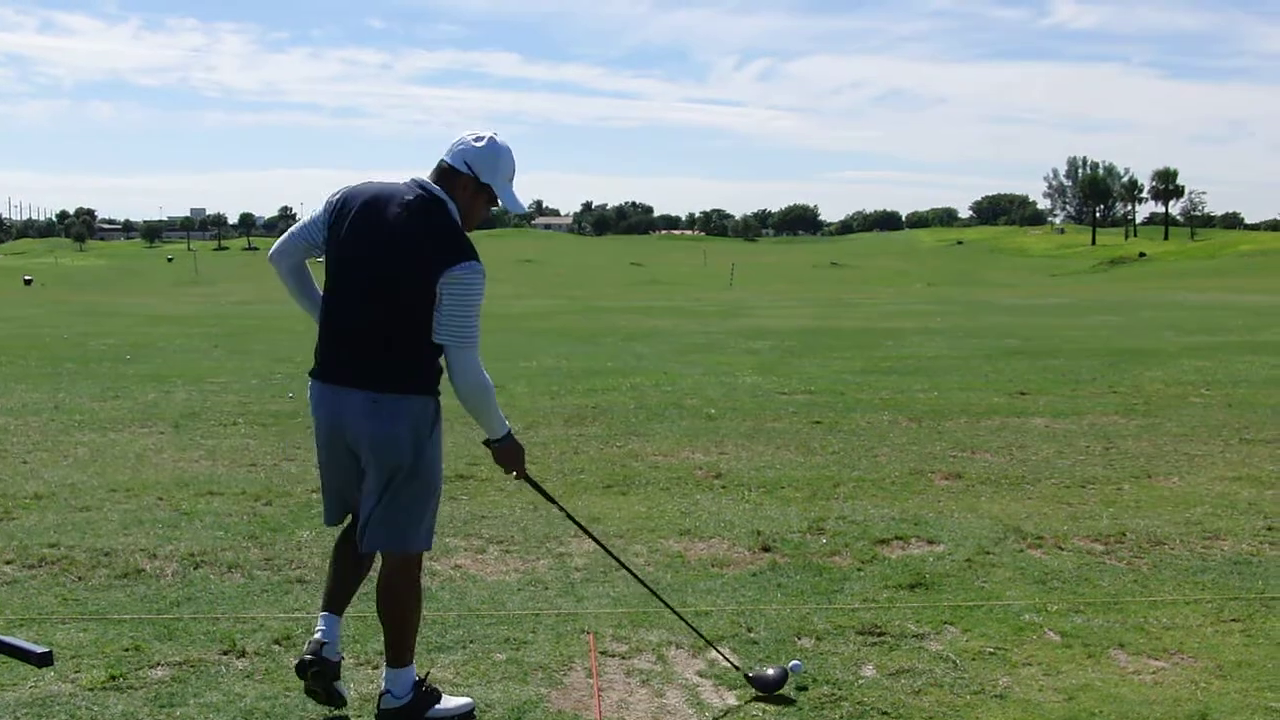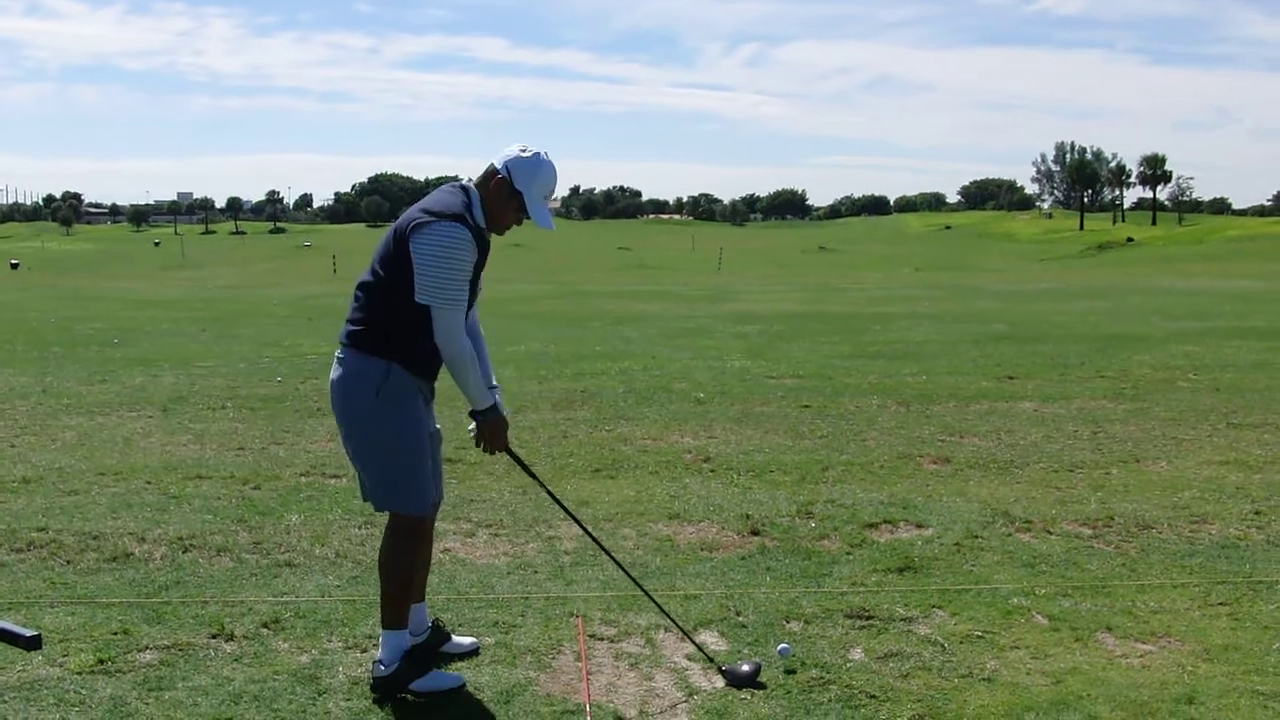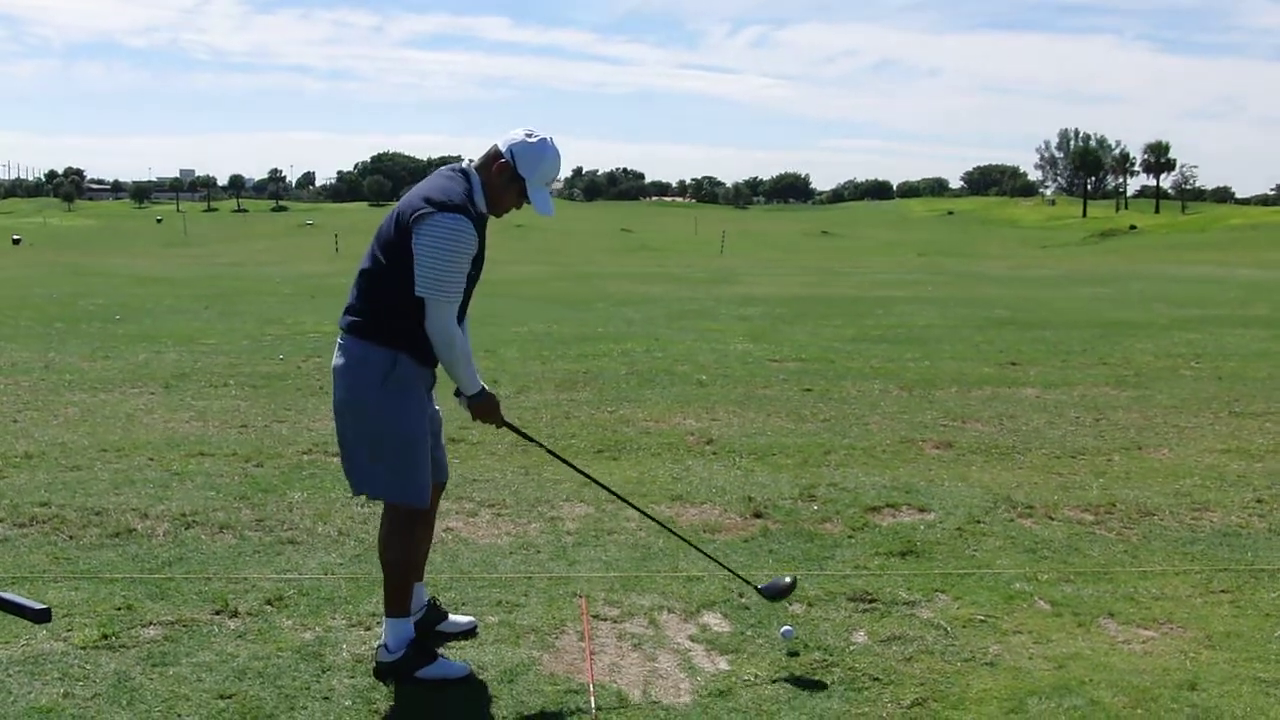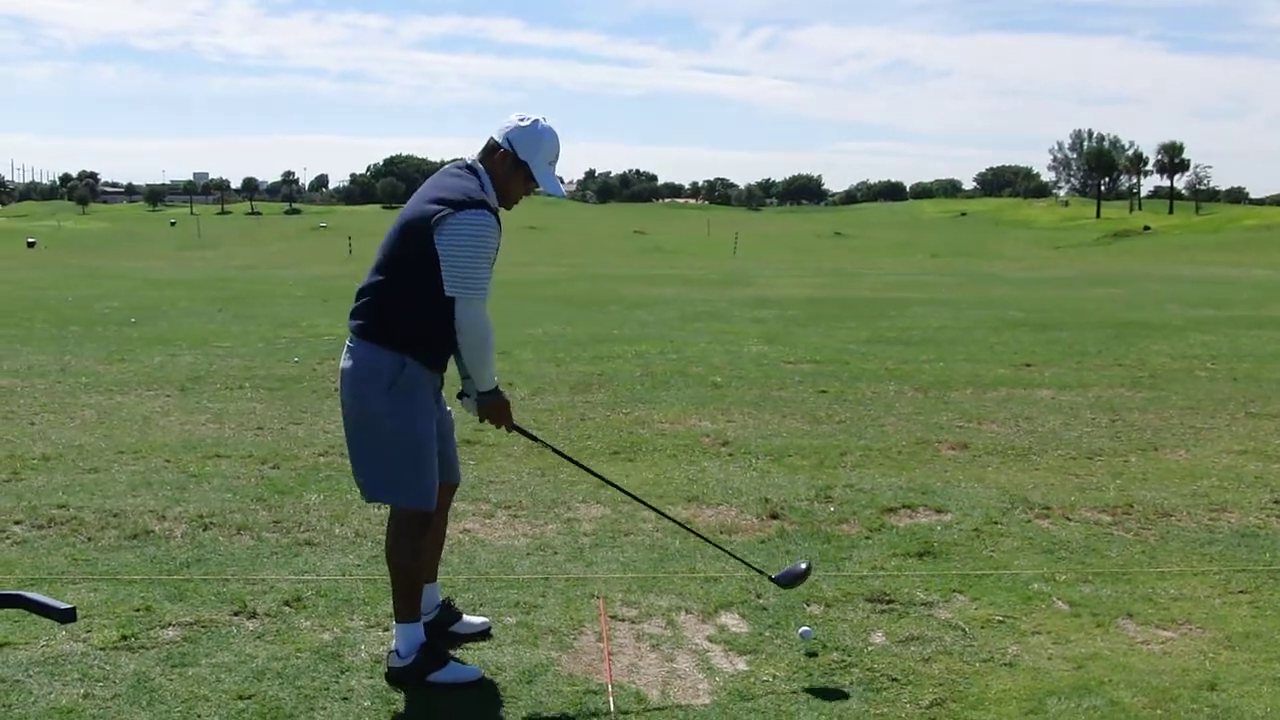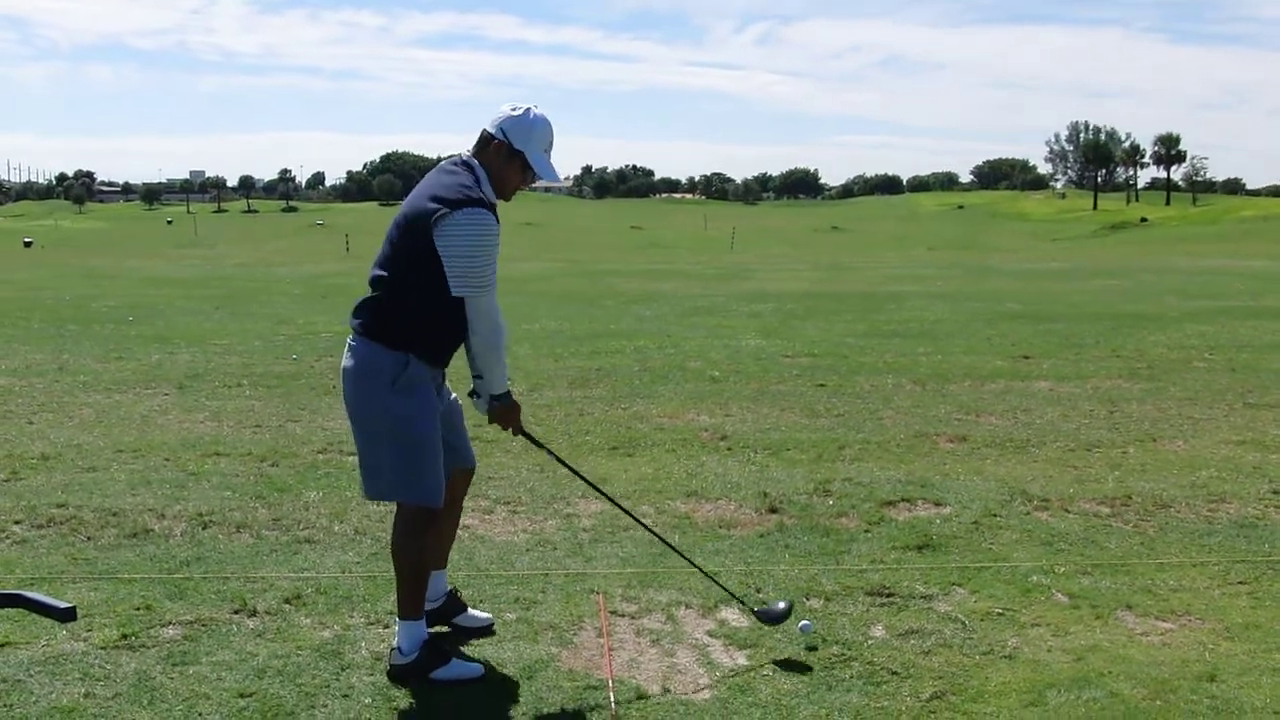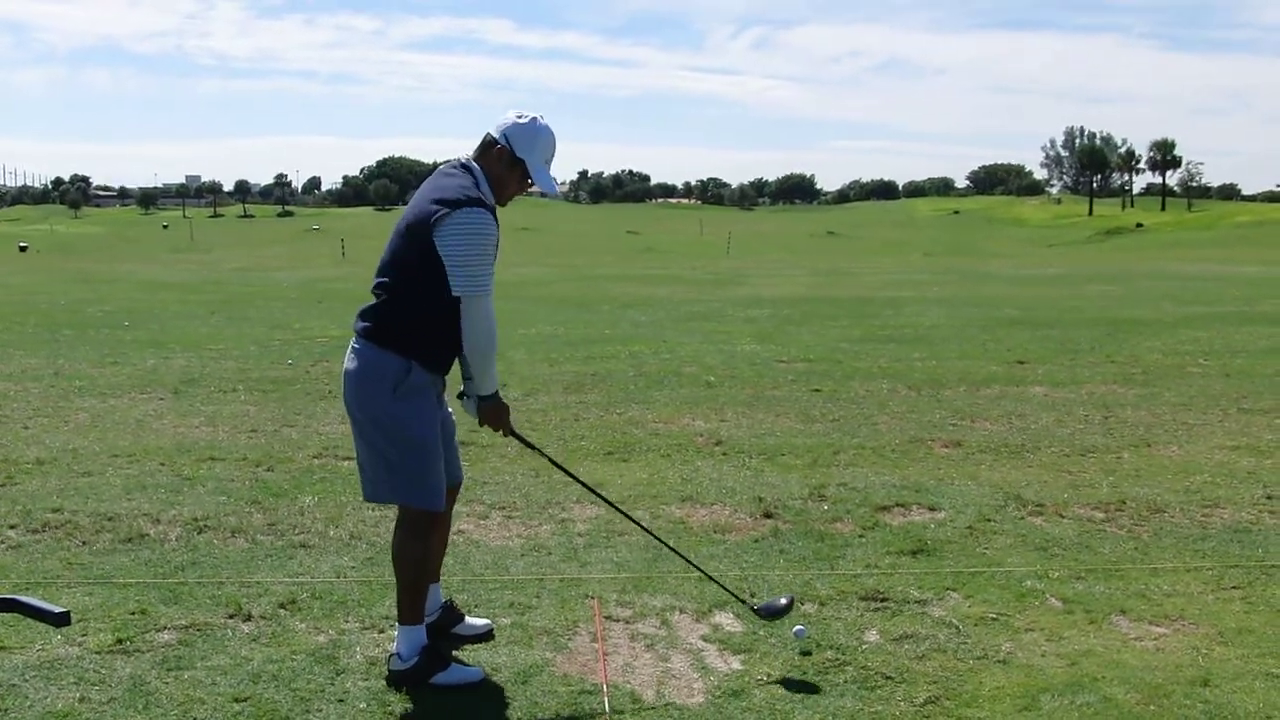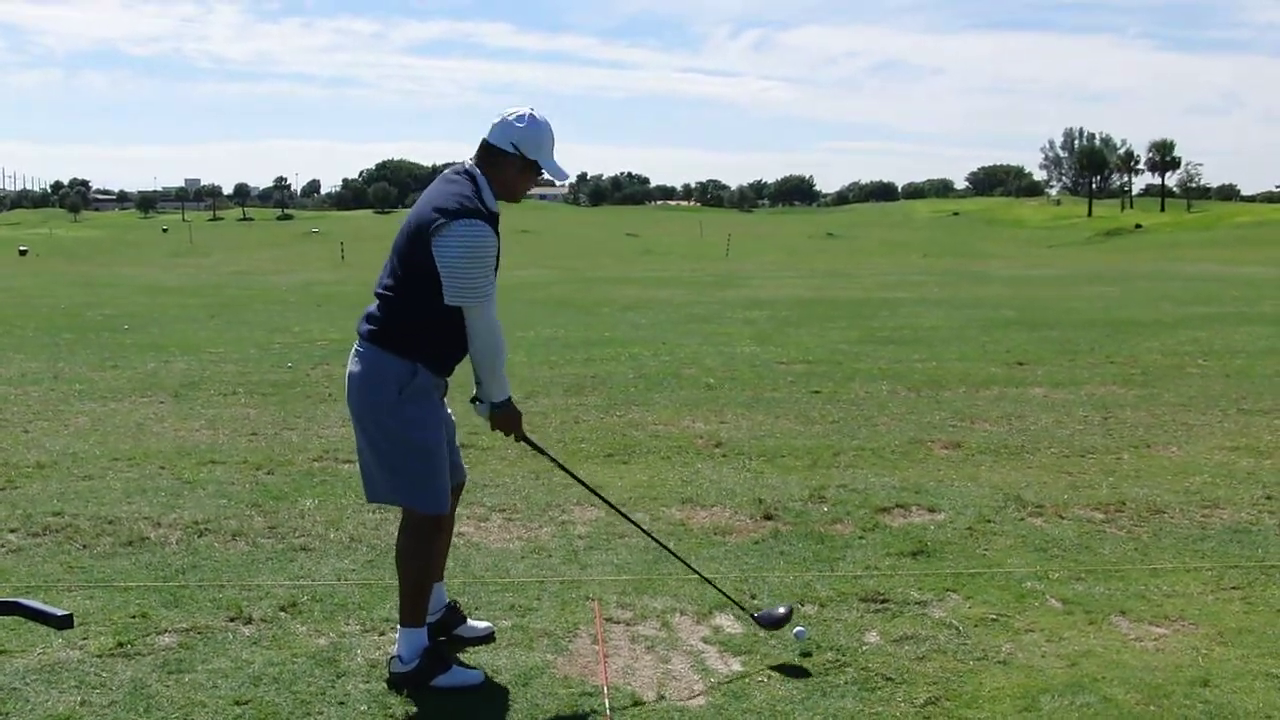
dt=0.7s
person 1, frame 1
left shoulder: (355, 199)
right shoulder: (458, 258)
left elbow: (283, 257)
right elbow: (464, 371)
right wrist: (500, 436)
left hip: (331, 394)
right hip: (399, 410)
left knee: (362, 527)
right knee: (401, 553)
left ankle: (323, 642)
person 1, frame 2
left shoulder: (467, 225)
right shoulder: (447, 230)
left elbow: (463, 321)
right elbow: (447, 334)
left wrist: (489, 391)
right wrist: (484, 408)
left hip: (405, 379)
right hip: (376, 378)
left knee: (423, 507)
right knee: (408, 513)
left ankle: (417, 630)
right ankle: (393, 660)
person 1, frame 3
left shoulder: (455, 195)
right shoulder: (451, 218)
left elbow: (451, 312)
right elbow: (440, 324)
left wrist: (468, 382)
right wrist: (473, 391)
left hip: (400, 361)
right hip: (380, 363)
left knee: (428, 488)
right knee: (407, 501)
left ankle: (414, 607)
right ankle: (397, 646)
person 1, frame 4
left shoulder: (457, 188)
right shoulder: (471, 216)
left elbow: (462, 311)
right elbow: (471, 320)
left wrist: (475, 384)
right wrist: (487, 390)
left hip: (410, 364)
right hip: (388, 368)
left knee: (440, 490)
right knee: (414, 505)
left ankle: (428, 608)
right ankle: (408, 650)
person 1, frame 5
left shoulder: (459, 187)
right shoulder: (469, 213)
left elbow: (473, 308)
right elbow: (483, 315)
left wrist: (484, 383)
right wrist: (499, 392)
left hip: (415, 363)
right hip: (390, 367)
left knee: (456, 474)
right knee: (421, 501)
left ankle: (434, 595)
right ankle: (411, 648)
person 1, frame 6
left shoulder: (458, 188)
right shoulder: (468, 214)
left elbow: (469, 307)
right elbow: (476, 316)
left wrist: (477, 385)
right wrist: (486, 393)
left hip: (413, 368)
right hip: (391, 372)
left knee: (443, 491)
right knee: (421, 506)
left ankle: (432, 609)
right ankle: (411, 652)
person 1, frame 7
left shoulder: (465, 192)
right shoulder: (467, 222)
left elbow: (477, 313)
right elbow: (481, 324)
left wrist: (487, 391)
right wrist: (498, 399)
left hip: (413, 371)
right hip: (394, 375)
left knee: (446, 491)
right knee: (424, 509)
left ankle: (434, 610)
right ankle: (411, 655)
